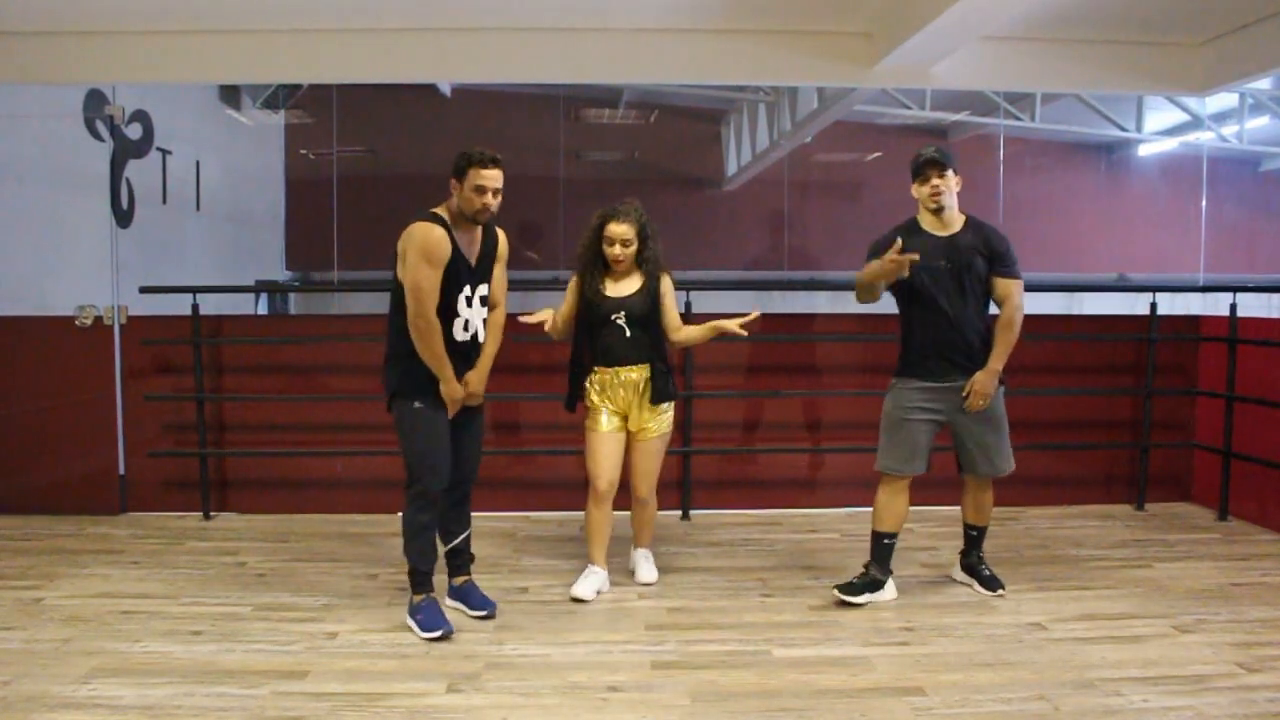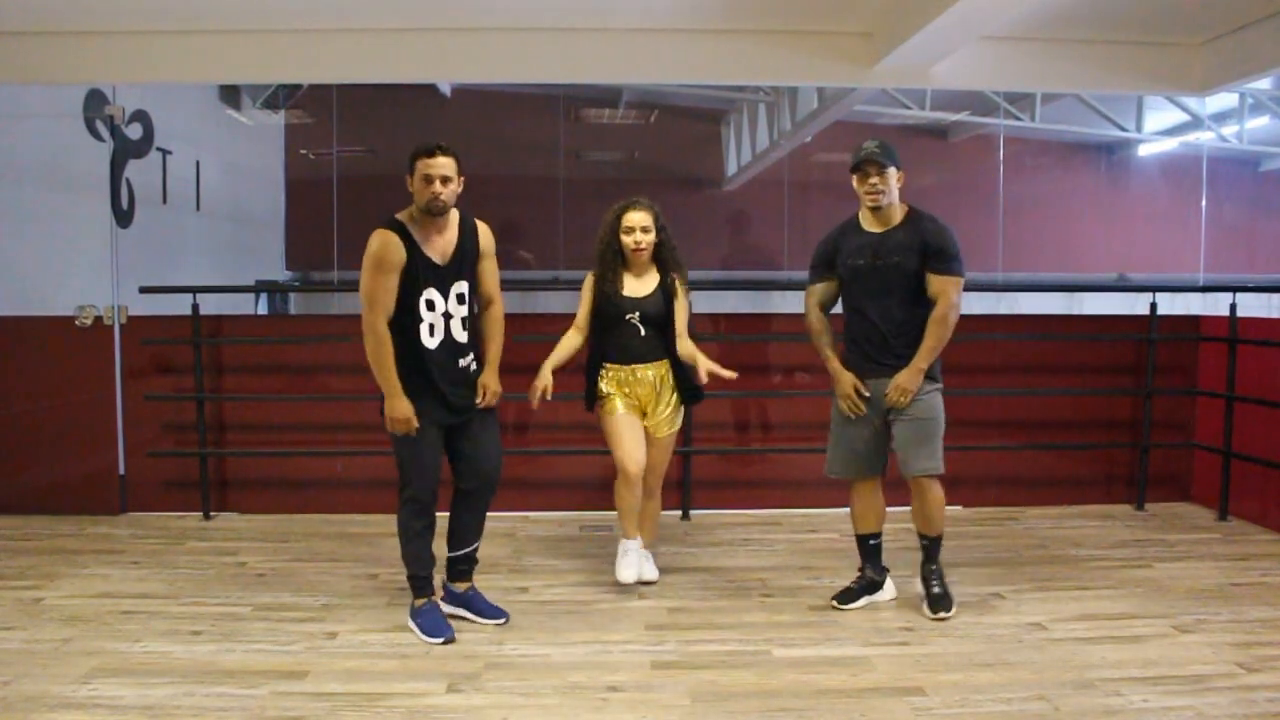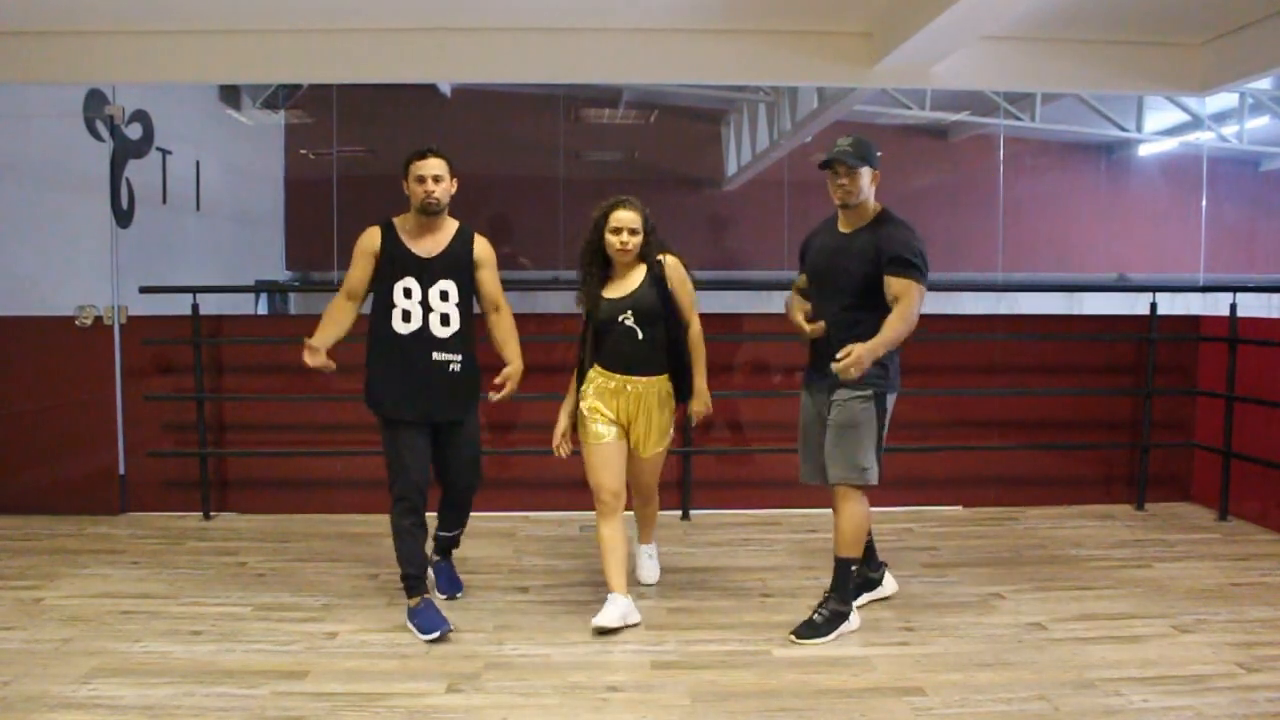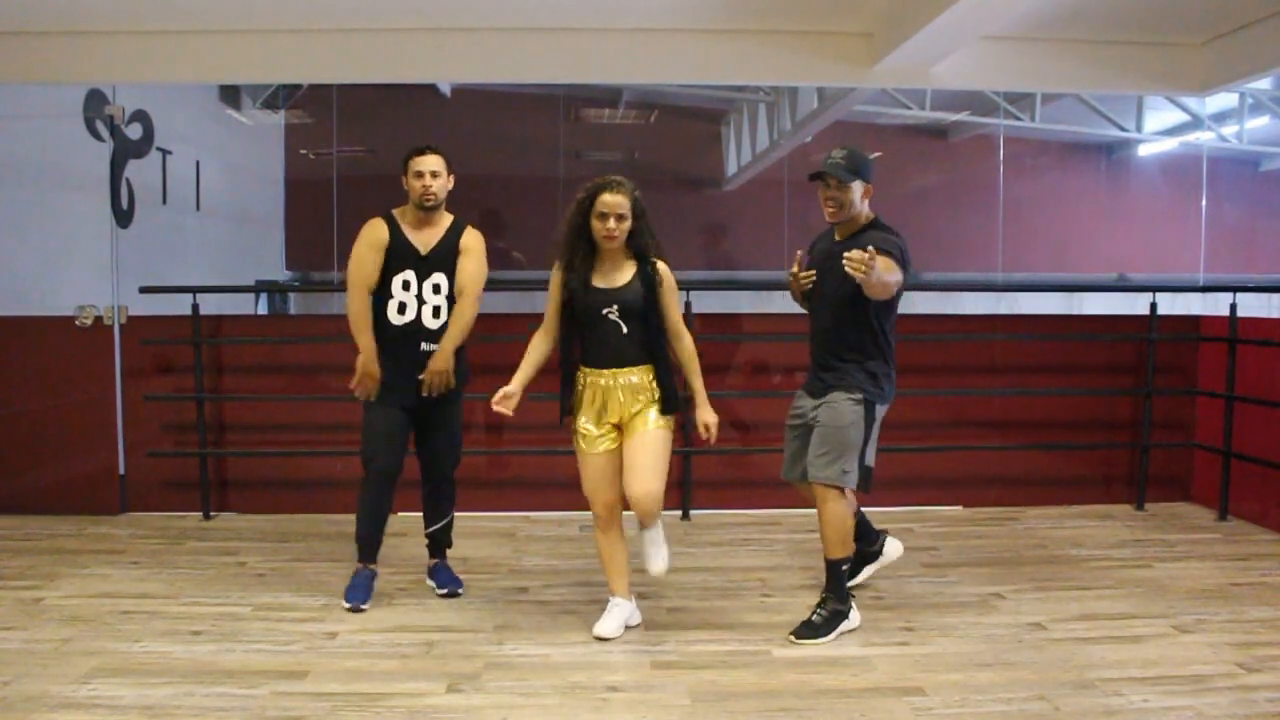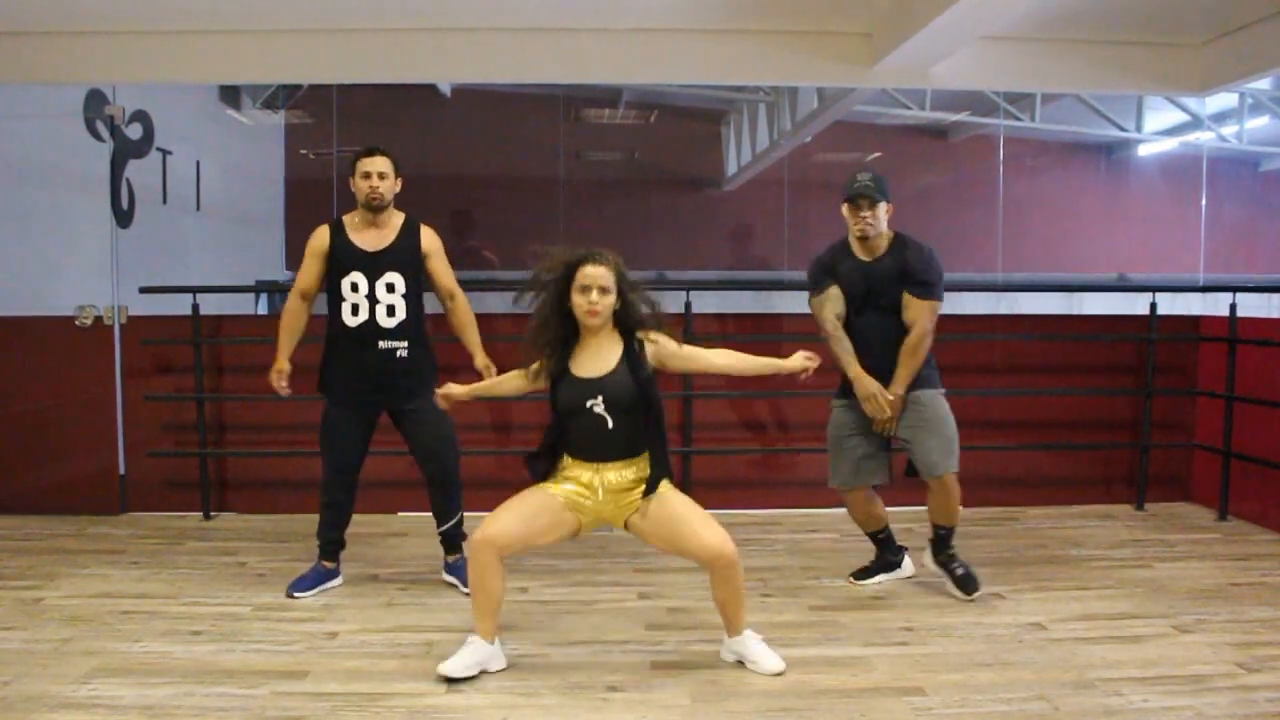
dt=0.4s
person 1, frame 1
left shoulder: (496, 239)
right shoulder: (427, 236)
right elbow: (421, 316)
left wrist: (480, 372)
right wrist: (445, 381)
left hip: (465, 381)
right hip: (418, 382)
left knee: (461, 483)
right knee: (430, 483)
left ankle: (461, 579)
right ankle: (421, 594)
person 1, frame 2
left shoulder: (478, 233)
right shoulder: (388, 242)
left elbow: (491, 304)
right elbow: (374, 323)
left wrist: (491, 371)
right wrist: (393, 396)
left hip: (464, 383)
right hip: (413, 390)
left knee: (482, 478)
right knee: (420, 494)
left ankle: (459, 587)
right ankle: (423, 599)
person 1, frame 3
left shoulder: (475, 245)
right shoulder: (377, 239)
left elbow: (497, 308)
right elbow: (349, 298)
left wrist: (513, 359)
right wrist: (320, 341)
left hip: (458, 389)
right hip: (398, 391)
left knee: (462, 483)
right knee: (409, 492)
left ankle: (442, 555)
right ankle: (417, 596)
person 1, frame 4
left shoulder: (468, 238)
right shoulder: (378, 230)
left elbow: (468, 299)
right elbow: (359, 292)
left wrist: (446, 352)
right wrist: (367, 354)
left hip: (442, 374)
right hip: (389, 377)
left knee: (441, 472)
right knee: (380, 470)
left ankle: (438, 559)
right ankle: (366, 565)
person 1, frame 5
left shoulder: (421, 236)
right shoulder: (326, 237)
left elbow: (453, 297)
right elbow: (300, 298)
left wrist: (477, 353)
right wrist: (282, 355)
left hip: (411, 377)
right hip: (348, 379)
left knee: (443, 464)
right knee: (338, 472)
left ankle: (455, 556)
right ankle: (328, 564)
person 2, frame 1
left shoulder: (990, 240)
right shoulder: (898, 243)
left elbow: (1012, 307)
right elbow: (864, 292)
left wrist: (993, 370)
right wrist: (880, 273)
left hip: (975, 379)
right hip: (914, 381)
left knee: (981, 475)
right knee: (894, 475)
left ankle: (971, 560)
right ankle: (877, 573)
person 2, frame 2
left shoulder: (931, 234)
right shoulder: (837, 242)
left elbow: (947, 306)
right elbow: (815, 307)
left wrist: (916, 370)
right wrist: (835, 369)
left hip: (914, 377)
right hip: (858, 378)
left knee: (922, 475)
right knee: (862, 476)
left ankle: (932, 568)
right ankle: (873, 574)
person 2, frame 3
left shoulder: (896, 237)
right shoulder: (818, 237)
left elbow: (907, 306)
right elbow: (798, 291)
left wrist: (871, 350)
right wrist: (799, 317)
left hip: (865, 381)
right hip: (819, 378)
left knee: (848, 484)
right knee: (838, 483)
left ankle: (840, 602)
right ankle: (871, 573)
person 2, frame 4
left shoulder: (883, 242)
right shoulder: (823, 241)
left elbow: (887, 283)
left wrist: (871, 274)
right wrist: (797, 286)
left hip: (858, 385)
right hip: (817, 381)
left knee: (828, 485)
right knee: (806, 478)
left ankle: (838, 604)
right ankle: (872, 542)
person 2, frame 5
left shoulder: (916, 259)
right shoulder: (828, 265)
left elbow: (920, 331)
right elbow: (829, 323)
left wrist: (896, 394)
right wrist: (861, 380)
left hip: (915, 386)
right hip: (856, 391)
left knee: (942, 474)
right knee: (851, 484)
left ankle: (944, 555)
right ankle: (890, 556)
person 3, frame 1
left shoulder: (657, 281)
right shoulder: (584, 280)
left elbow: (676, 333)
right elbow: (565, 329)
left wrist: (718, 327)
right wrist: (550, 317)
left hip: (649, 389)
right hip: (601, 391)
left knee: (643, 490)
right knee: (601, 486)
left ankle: (642, 550)
right ankle: (596, 568)
person 3, frame 2
left shoulder: (672, 281)
right shoulder: (599, 279)
left elbow: (680, 339)
right elbow: (578, 332)
left wrist: (701, 361)
right wrist: (548, 366)
left hip: (663, 385)
right hip: (616, 386)
left knee: (652, 482)
right knee: (631, 468)
left ankle: (644, 550)
right ankle: (628, 540)
person 3, frame 3
left shoulder: (666, 268)
right shoulder: (595, 287)
left elbow: (693, 326)
right elbow: (586, 351)
left wrist: (700, 387)
right wrist: (566, 411)
left hip: (654, 396)
right hip: (601, 396)
left knee: (644, 489)
right knee: (608, 498)
left ankle: (646, 545)
right ankle: (619, 600)
person 3, frame 4
left shoulder: (655, 271)
right shoulder: (568, 272)
left elbow: (679, 336)
right elbow: (548, 333)
left wrist: (702, 401)
right wrist: (517, 384)
left hip: (646, 394)
right hip: (593, 397)
left knee: (644, 498)
right knee: (604, 510)
left ankle: (650, 525)
right ankle: (622, 602)
person 3, frame 5
left shoulder: (642, 346)
right shoulder: (557, 352)
left elbow: (710, 359)
right elbow: (529, 379)
left wrist: (782, 365)
right wrist: (468, 391)
left hip: (638, 483)
right hip: (574, 482)
left knee: (722, 553)
right knee: (485, 541)
left ankle: (739, 640)
right ankle: (484, 645)
